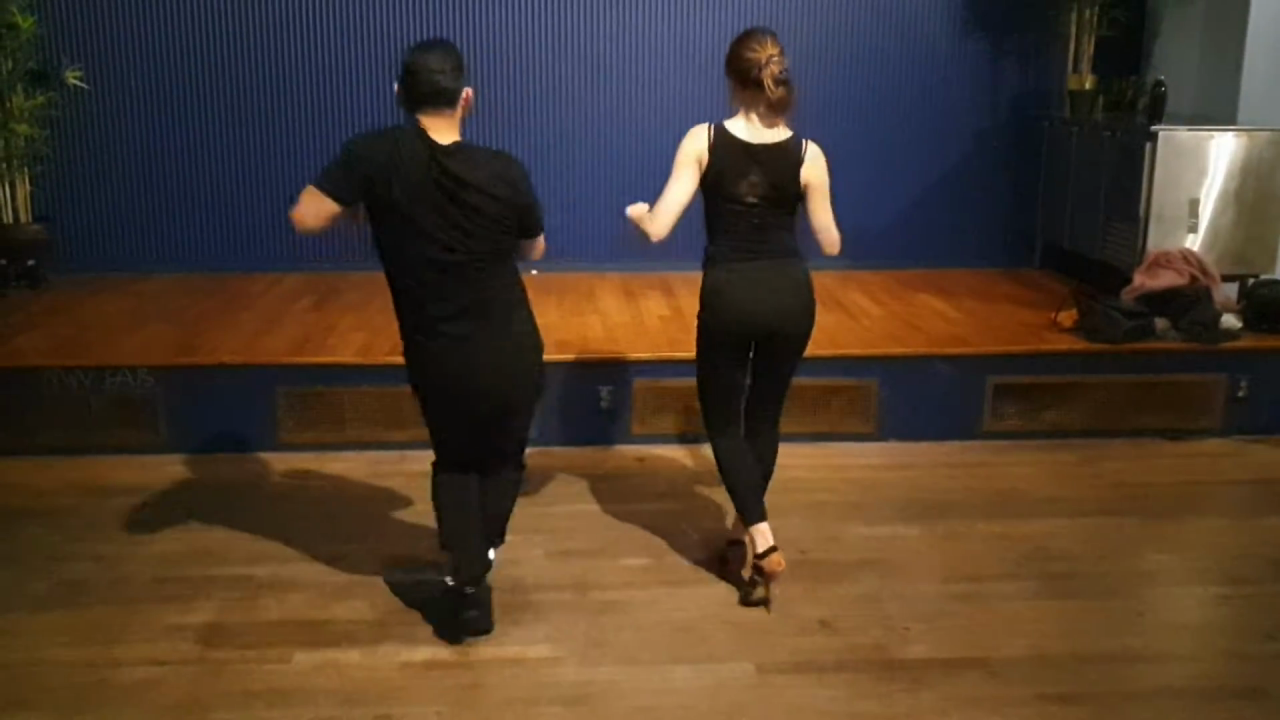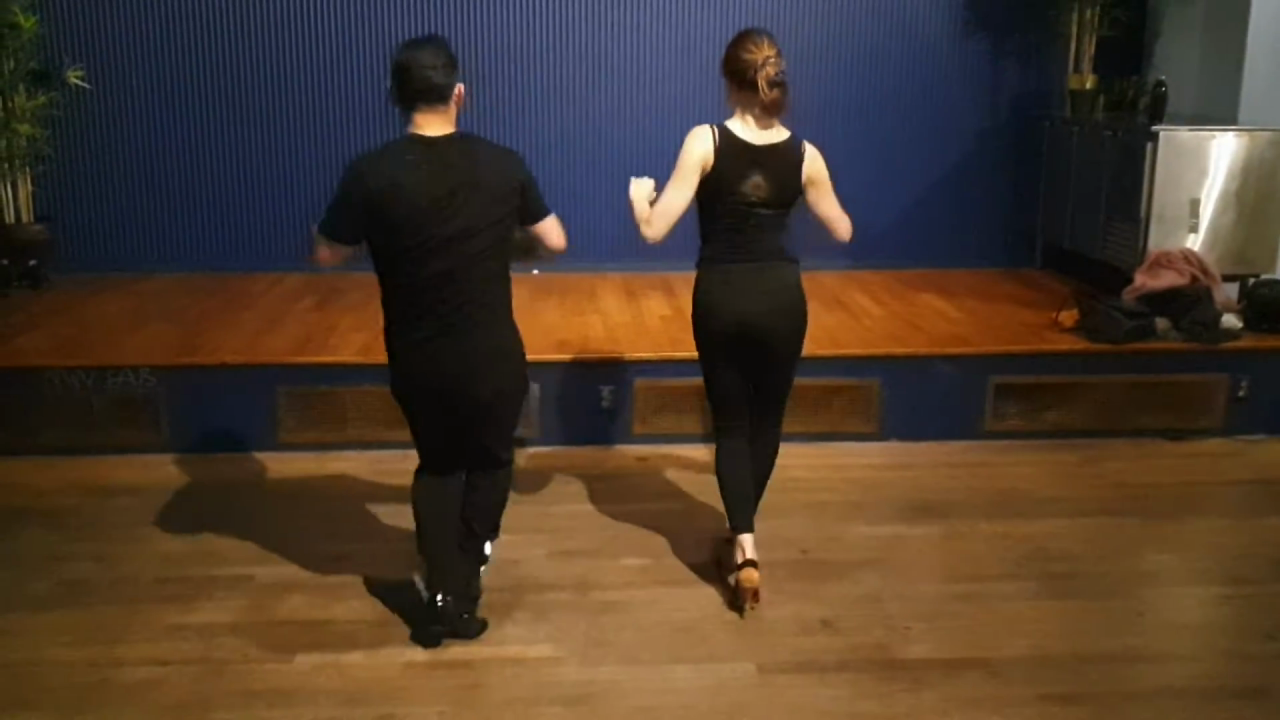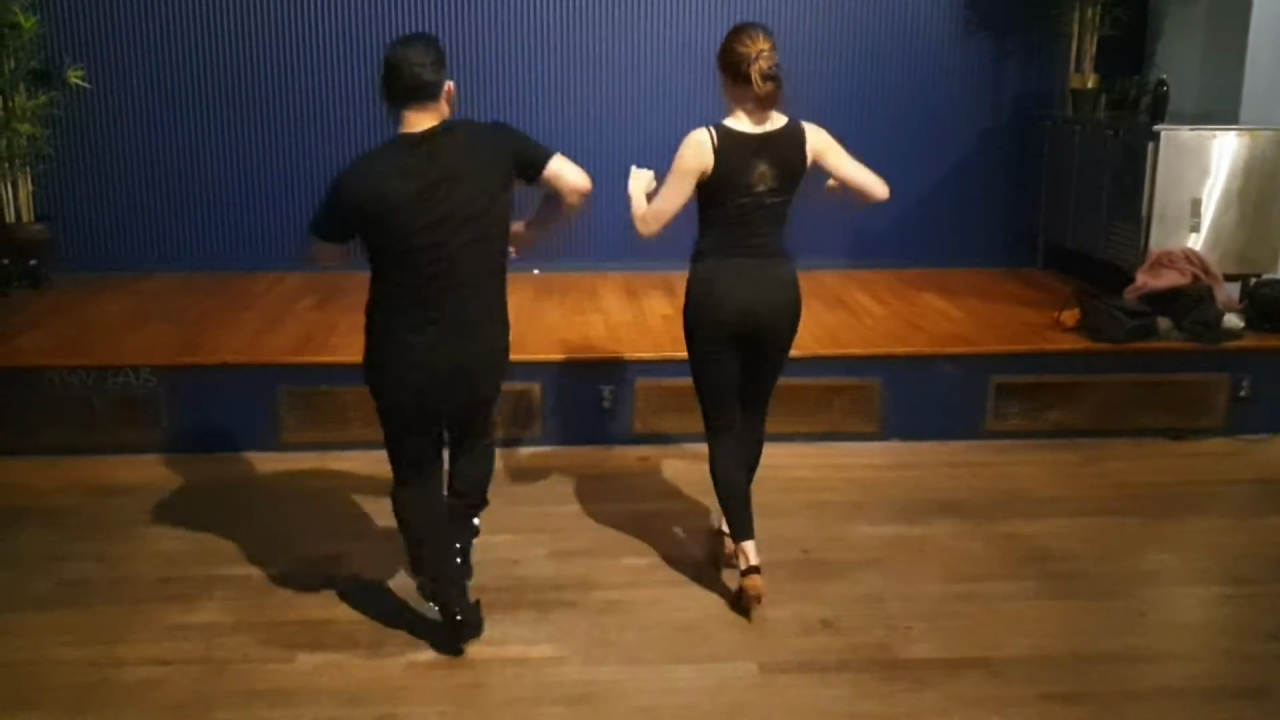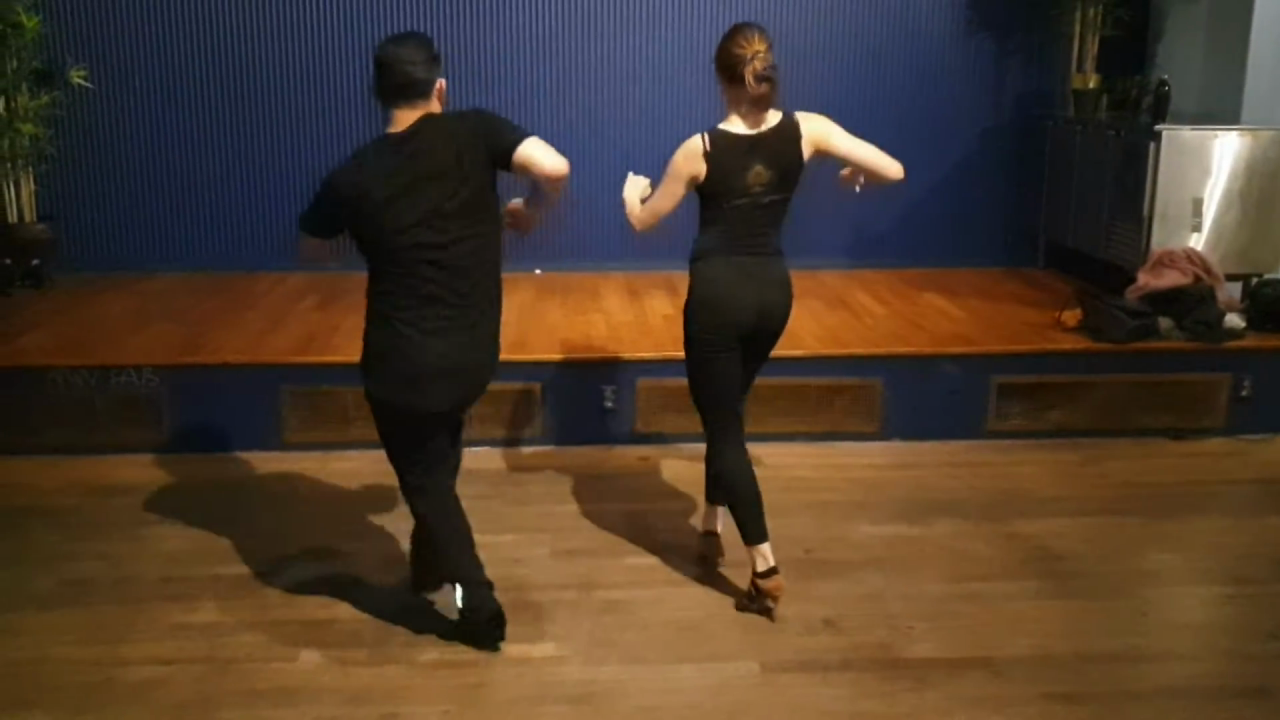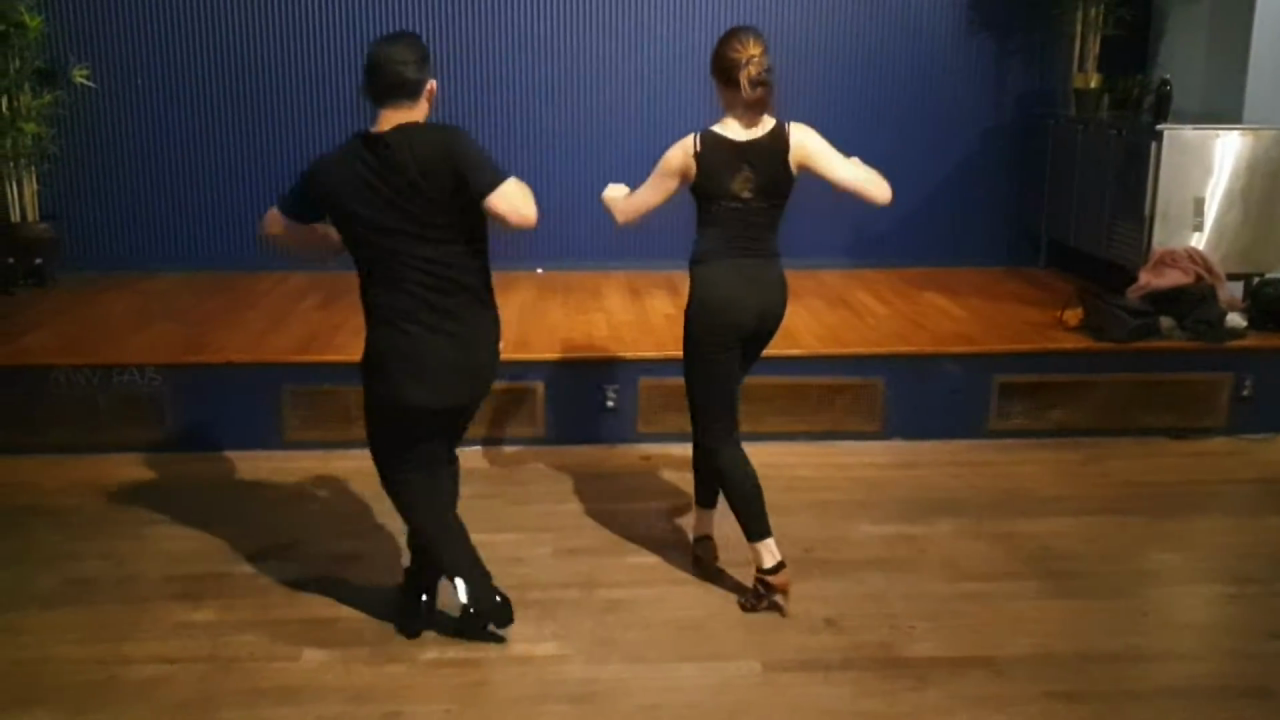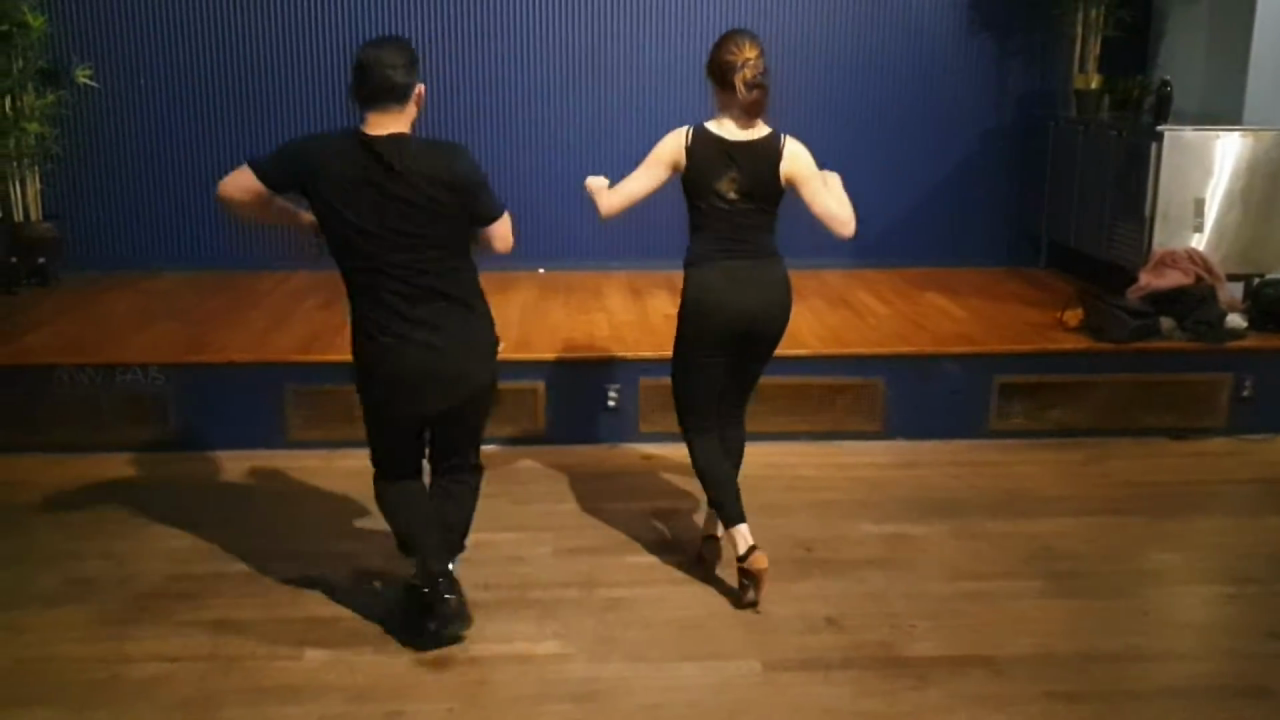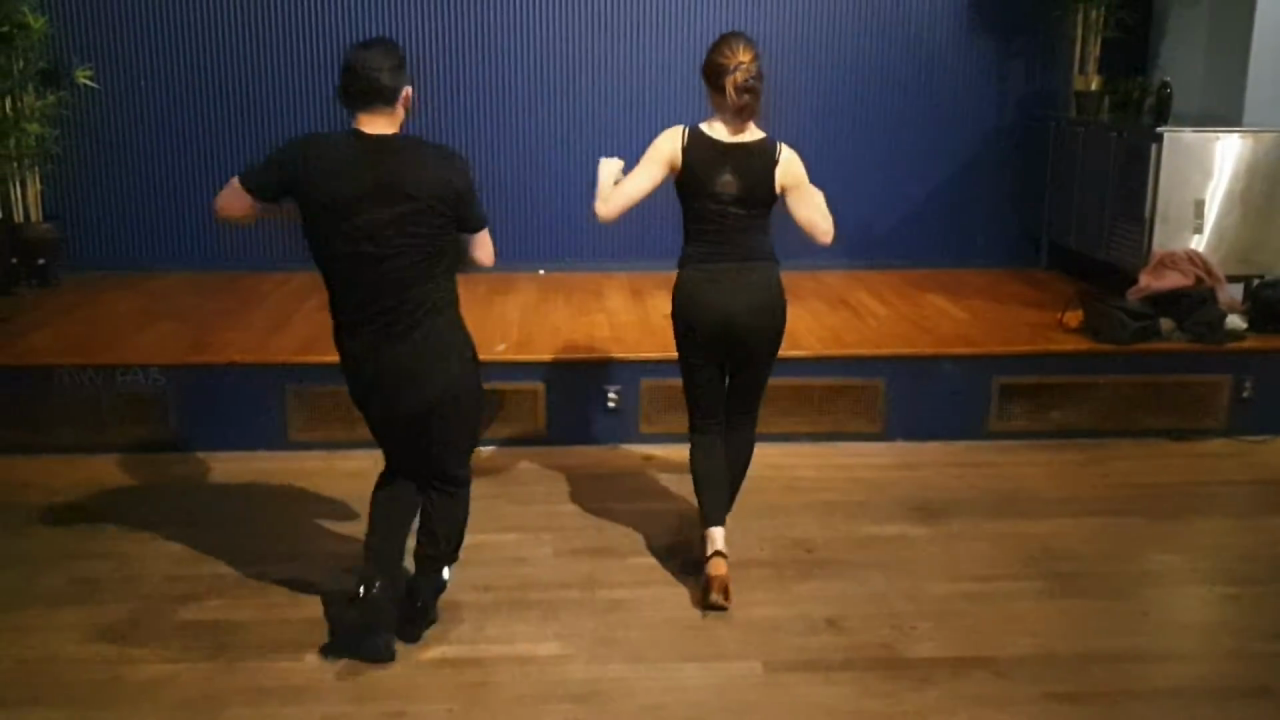
dt=0.1s
person 1, frame 1
left shoulder: (375, 155)
right shoulder: (504, 171)
left elbow: (304, 219)
right elbow: (534, 253)
left wrist: (357, 199)
left hip: (437, 359)
right hip: (512, 354)
left knee: (455, 466)
right knee: (503, 462)
left ankle: (467, 591)
right ankle: (478, 574)
person 1, frame 2
left shoulder: (370, 172)
right shoulder: (501, 164)
left elbow: (327, 257)
right elbow: (554, 242)
left hip: (417, 361)
right hip: (493, 358)
left knee: (439, 469)
right knee: (492, 463)
left ankle: (446, 599)
right ankle: (470, 567)
person 1, frame 3
left shoulder: (363, 177)
right shoulder: (492, 142)
left elbow: (322, 250)
right elbow: (577, 184)
right wrist: (527, 228)
left hip: (401, 361)
right hip: (480, 353)
left knee: (416, 477)
right knee: (472, 441)
left ankle: (451, 600)
right ankle: (459, 543)
person 1, frame 4
left shoulder: (353, 176)
right shoulder: (474, 132)
left elbow: (317, 243)
right elbow: (555, 169)
right wrist: (520, 209)
left hip: (399, 358)
right hip: (475, 350)
left knee: (426, 478)
right knee: (439, 453)
left ankle: (478, 605)
right ankle: (430, 560)
person 1, frame 5
left shoulder: (335, 169)
right shoulder: (451, 148)
left elbow: (275, 229)
right elbow: (523, 214)
right wrist: (507, 187)
left hip: (399, 356)
right hip: (474, 352)
left knee: (409, 474)
right knee: (435, 457)
left ankle: (478, 594)
right ankle: (428, 582)
person 1, frame 6
left shoulder: (318, 157)
right shoulder: (449, 162)
left elbow: (231, 192)
right elbow: (502, 243)
left wrist: (294, 216)
left hip: (387, 362)
right hip: (466, 354)
left knee: (396, 474)
right knee: (457, 469)
left ankle: (440, 591)
right ankle: (435, 587)
person 1, frame 7
left shoulder: (308, 159)
right shoulder: (443, 166)
left elbow: (227, 207)
right elbow: (482, 257)
left hip: (369, 366)
right hip: (441, 361)
left knee: (402, 472)
right knee: (447, 480)
left ankle: (376, 602)
right ankle: (421, 597)
person 2, frame 1
left shoulder: (703, 142)
right shoulder: (806, 155)
left elbow: (658, 229)
right elbow: (831, 244)
left wrist: (635, 211)
left hip: (729, 297)
right hip: (789, 296)
left knee: (723, 421)
right knee: (764, 417)
left ankle: (763, 543)
right ankle: (748, 535)
person 2, frame 2
left shoulder: (703, 144)
right shoulder: (803, 154)
left elbow: (654, 230)
right elbow: (842, 231)
left wrist: (640, 194)
left hip: (721, 299)
right hip: (781, 297)
left knee: (729, 423)
right knee: (765, 423)
left ankle: (744, 556)
right ankle: (742, 533)
person 2, frame 3
left shoulder: (704, 143)
right shoulder: (806, 137)
left elbow: (648, 225)
right elbow: (879, 191)
left wrist: (637, 185)
right wrist: (835, 175)
left hip: (716, 295)
right hip: (777, 292)
left knee: (723, 426)
right knee: (751, 416)
left ankle: (749, 564)
right ankle: (732, 529)
person 2, frame 4
left shoulder: (700, 149)
right shoulder: (806, 131)
left elbow: (642, 222)
right elbow: (894, 171)
left wrist: (633, 189)
right wrist: (858, 171)
left hip: (717, 293)
right hip: (774, 291)
left knee: (724, 429)
right knee: (726, 410)
left ankle: (766, 569)
right ankle: (711, 528)
person 2, frame 5
left shoulder: (691, 149)
right shoulder: (794, 140)
left elbow: (626, 214)
right elbow: (881, 195)
left wrist: (610, 194)
right wrist: (844, 172)
left hip: (718, 295)
right hip: (770, 292)
left knee: (719, 431)
right knee: (714, 410)
left ankle: (771, 566)
right ankle: (702, 532)
person 2, frame 6
left shoulder: (683, 143)
right shoulder: (787, 152)
left elbow: (610, 206)
right elbow: (844, 227)
left wrist: (594, 184)
right wrist: (833, 183)
left hip: (709, 297)
right hip: (769, 295)
left knee: (699, 422)
right knee: (729, 413)
left ankle: (744, 543)
right ankle: (715, 529)
person 2, frame 7
left shoulder: (677, 143)
right shoulder: (780, 158)
left elbow: (607, 210)
right elbow: (823, 234)
left wrist: (606, 171)
right wrist: (809, 189)
left hip: (698, 296)
right hip: (760, 299)
left knee: (706, 422)
right knee: (741, 417)
left ankle: (714, 545)
right ankle: (717, 532)
